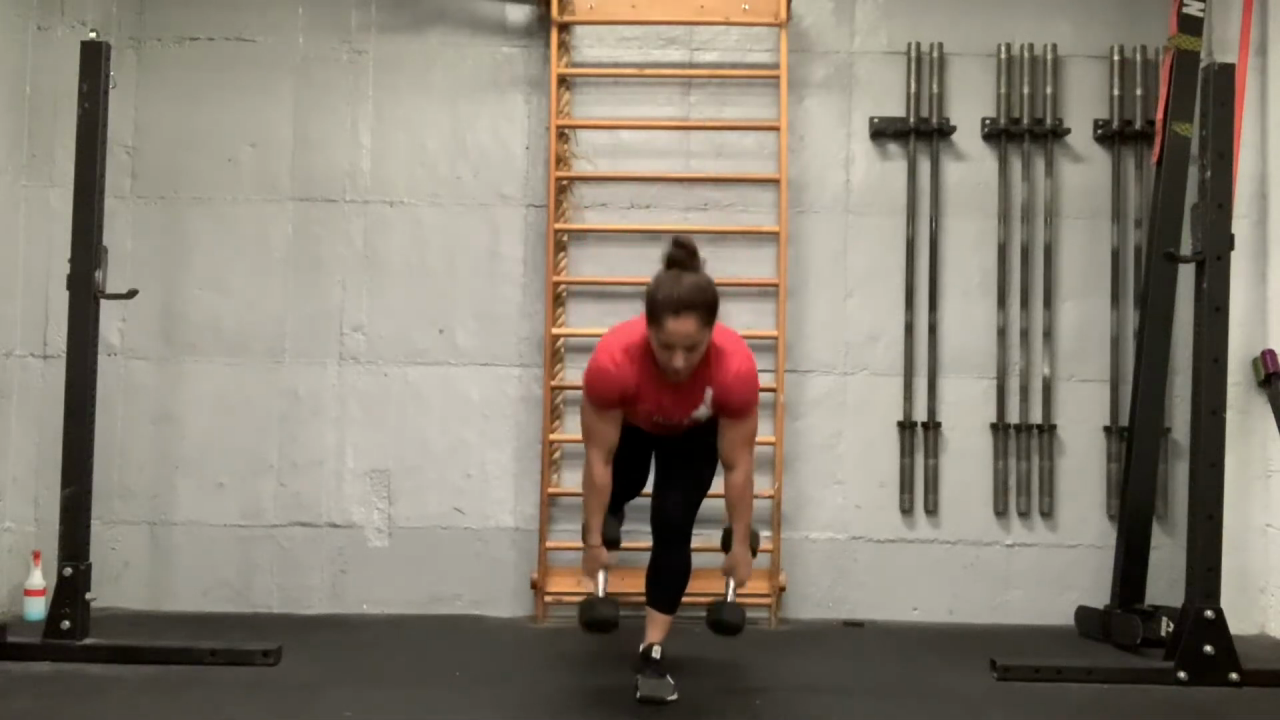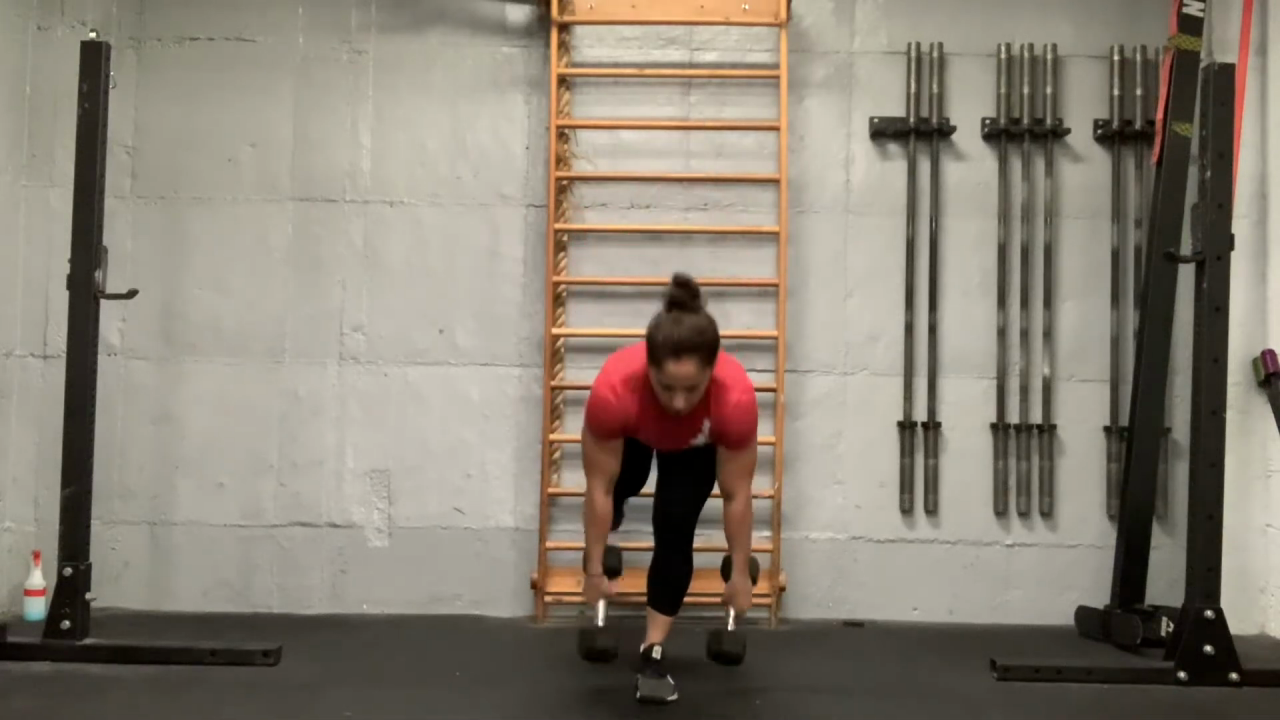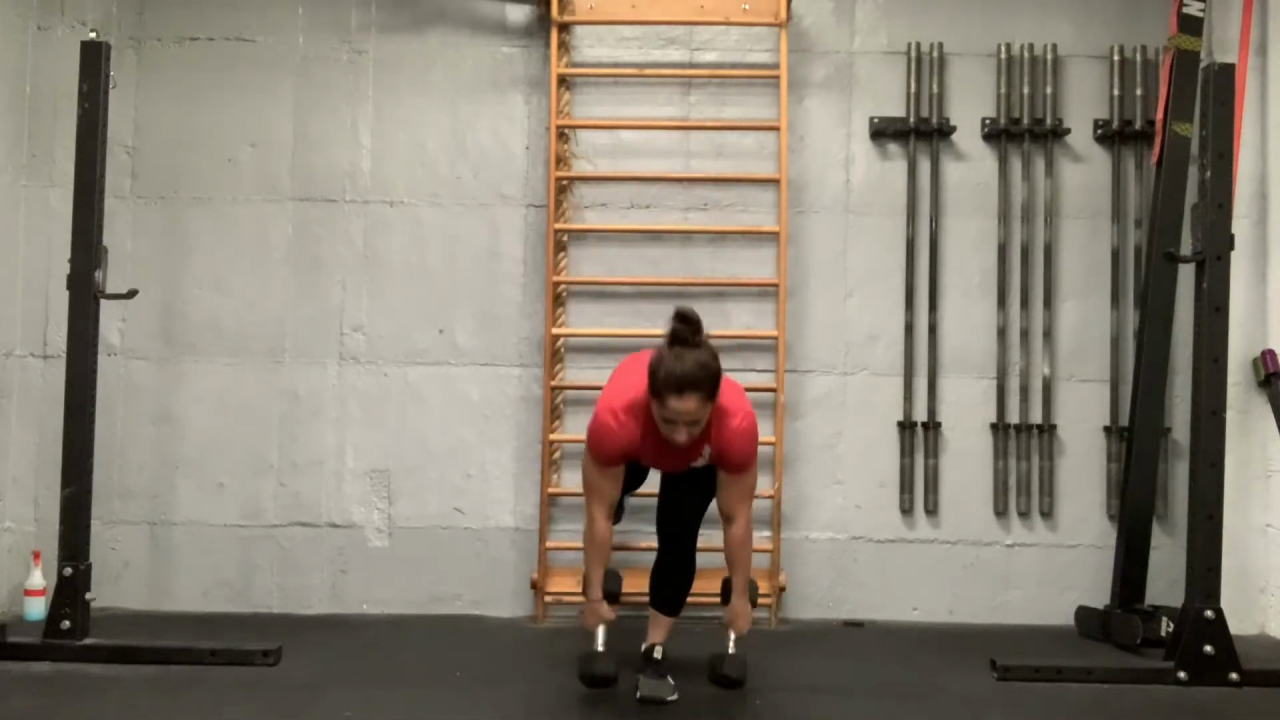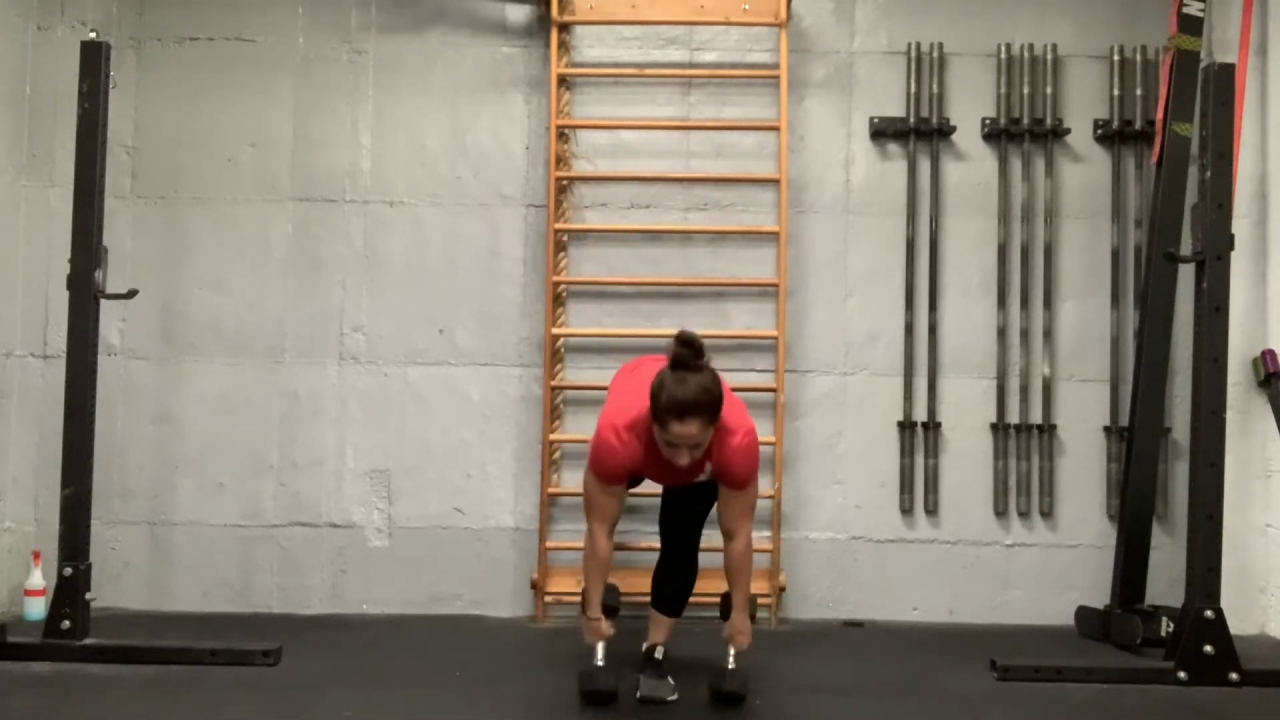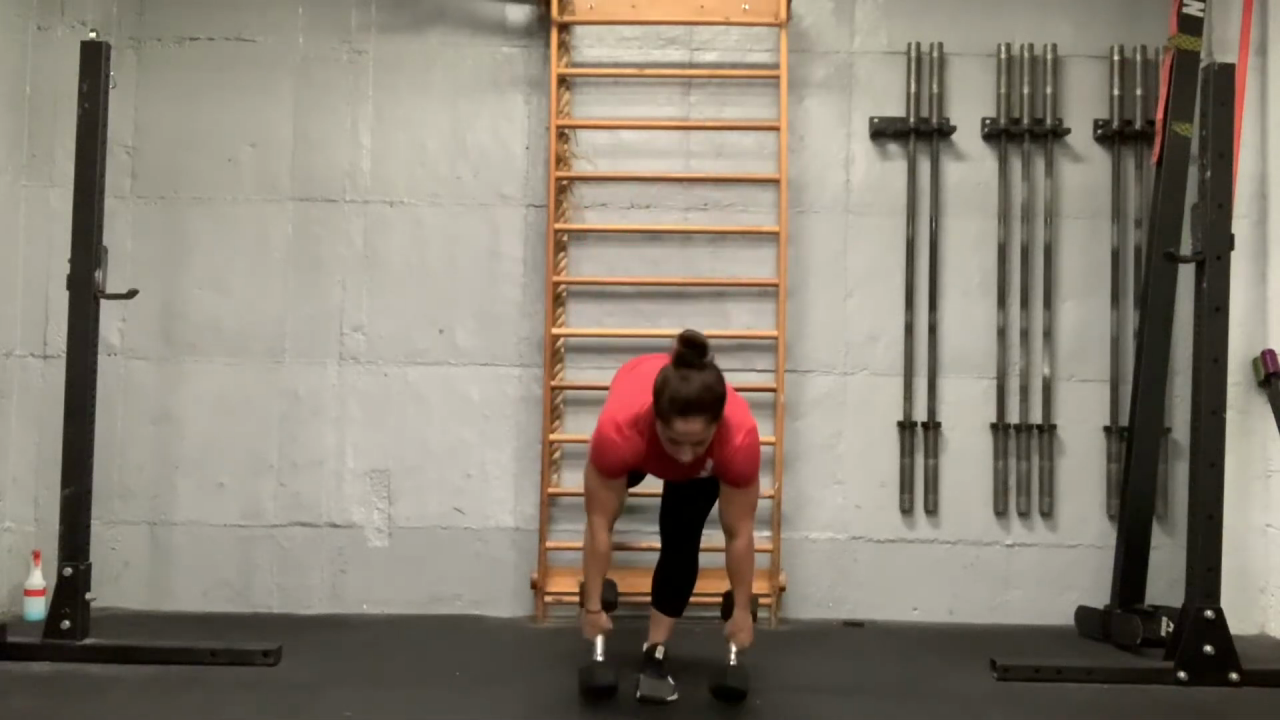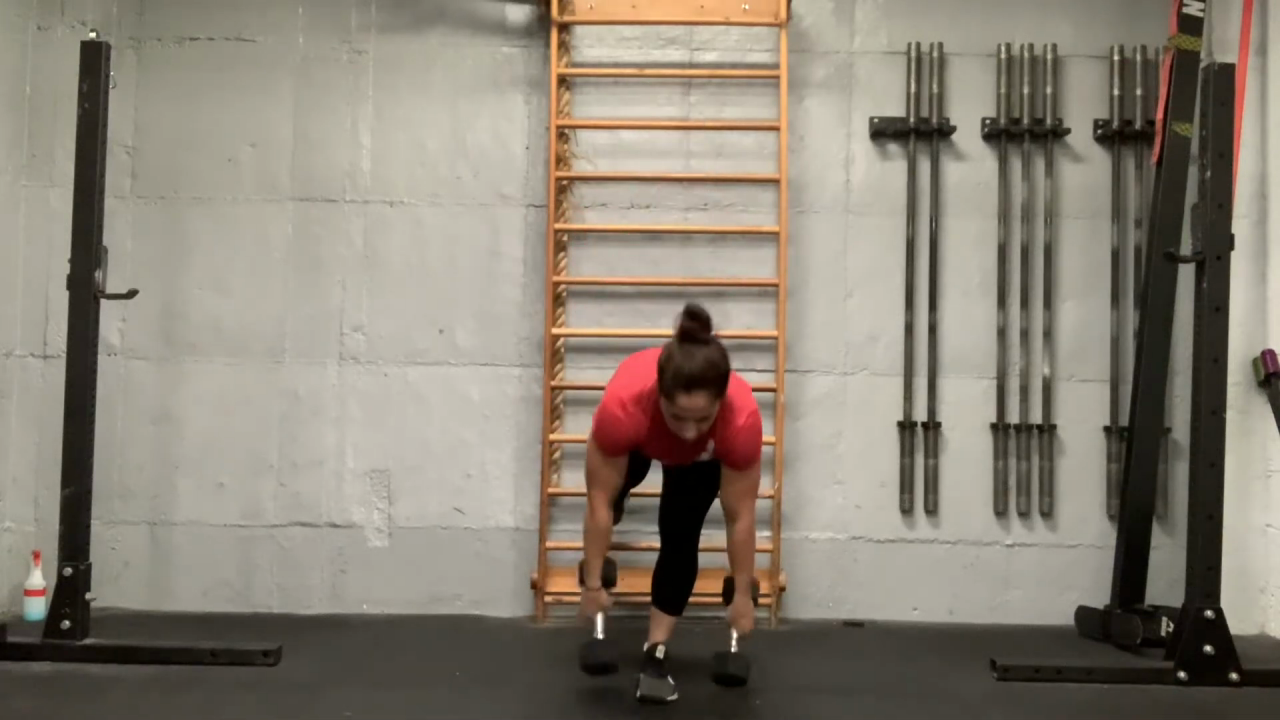
dt=0.1s
person 1, frame 1
left shoulder: (736, 368)
right shoulder: (613, 360)
left elbow: (737, 466)
right elbow: (599, 460)
left wrist: (740, 546)
right wrist: (594, 541)
left hip: (693, 433)
right hip: (633, 423)
left knee: (673, 524)
right knee: (622, 487)
left ankle: (652, 651)
right ankle: (625, 492)
person 1, frame 2
left shoulder: (736, 398)
right shoulder: (613, 390)
left elbow: (736, 495)
right elbow: (599, 489)
left wrist: (739, 573)
right wrist: (594, 569)
right hip: (634, 433)
left knee: (675, 527)
right knee: (622, 490)
left ankle: (653, 652)
right ankle: (632, 485)
person 1, frame 3
left shoulder: (736, 424)
right shoulder: (616, 416)
left elbow: (736, 520)
right elbow: (599, 514)
left wrist: (739, 596)
right wrist: (594, 595)
right hip: (637, 439)
left knee: (678, 533)
right knee: (616, 495)
left ankle: (654, 652)
right ankle: (624, 479)
person 1, frame 4
left shoulder: (738, 439)
right shoulder: (617, 432)
left elbow: (736, 535)
right elbow: (600, 531)
left wrist: (739, 612)
right wrist: (593, 611)
left knee: (681, 535)
right knee: (616, 488)
left ankle: (655, 652)
person 1, frame 5
left shoulder: (740, 438)
right shoulder: (619, 428)
left elbow: (739, 534)
right elbow: (599, 525)
left wrist: (741, 610)
right wrist: (592, 606)
right hip: (636, 429)
left knee: (681, 533)
right knee: (609, 506)
left ankle: (655, 653)
person 1, frame 6
left shoulder: (742, 419)
right shoulder: (623, 405)
left elbow: (740, 517)
right elbow: (599, 502)
left wrist: (742, 593)
right wrist: (593, 583)
left knee: (680, 534)
right knee: (616, 489)
left ankle: (656, 652)
